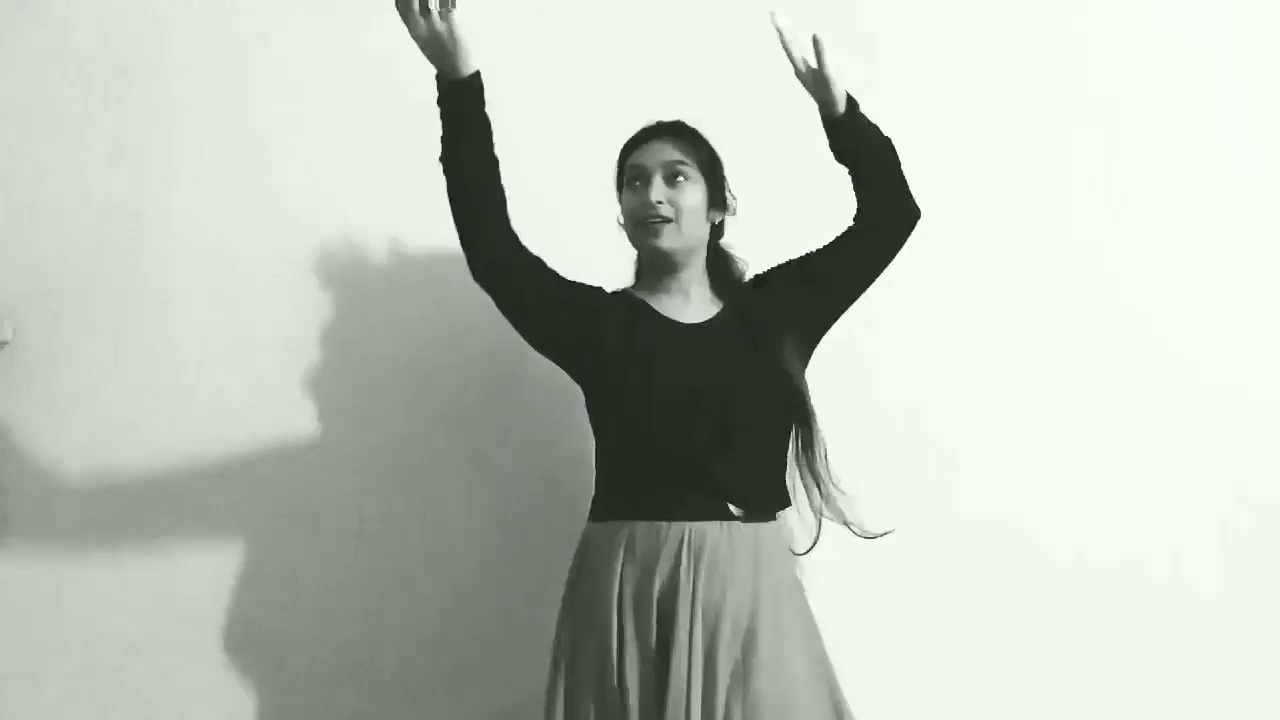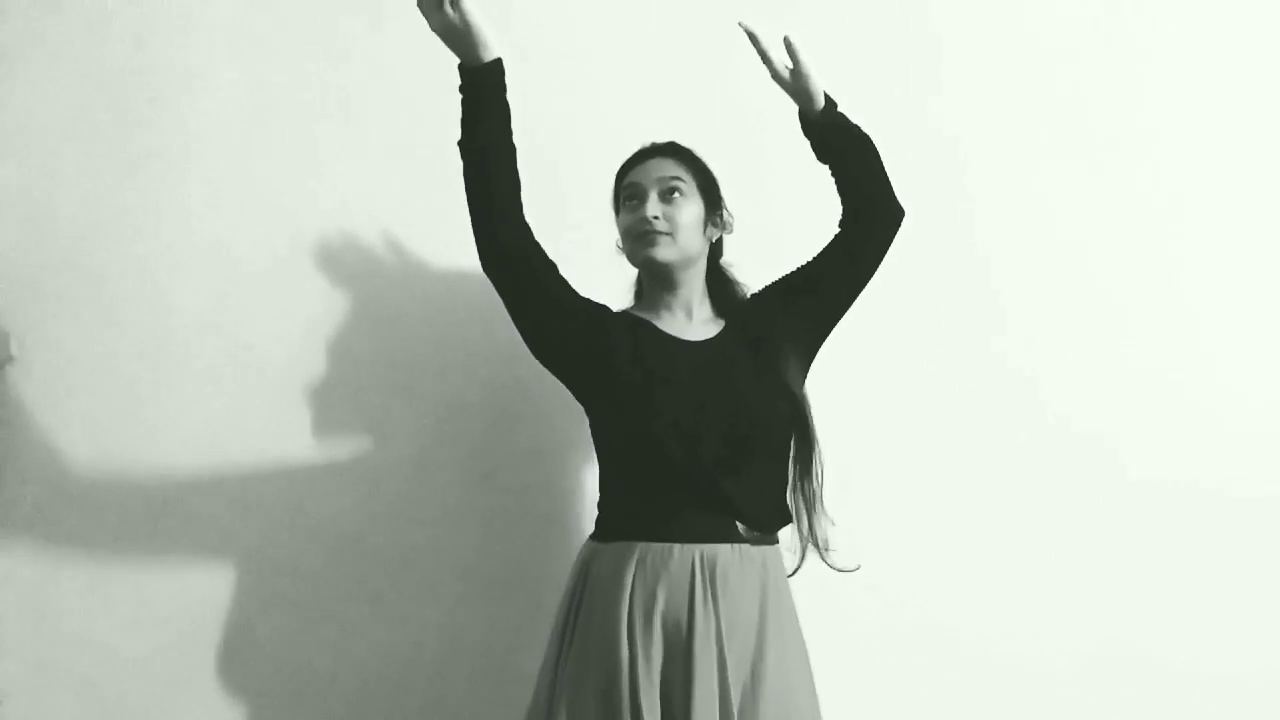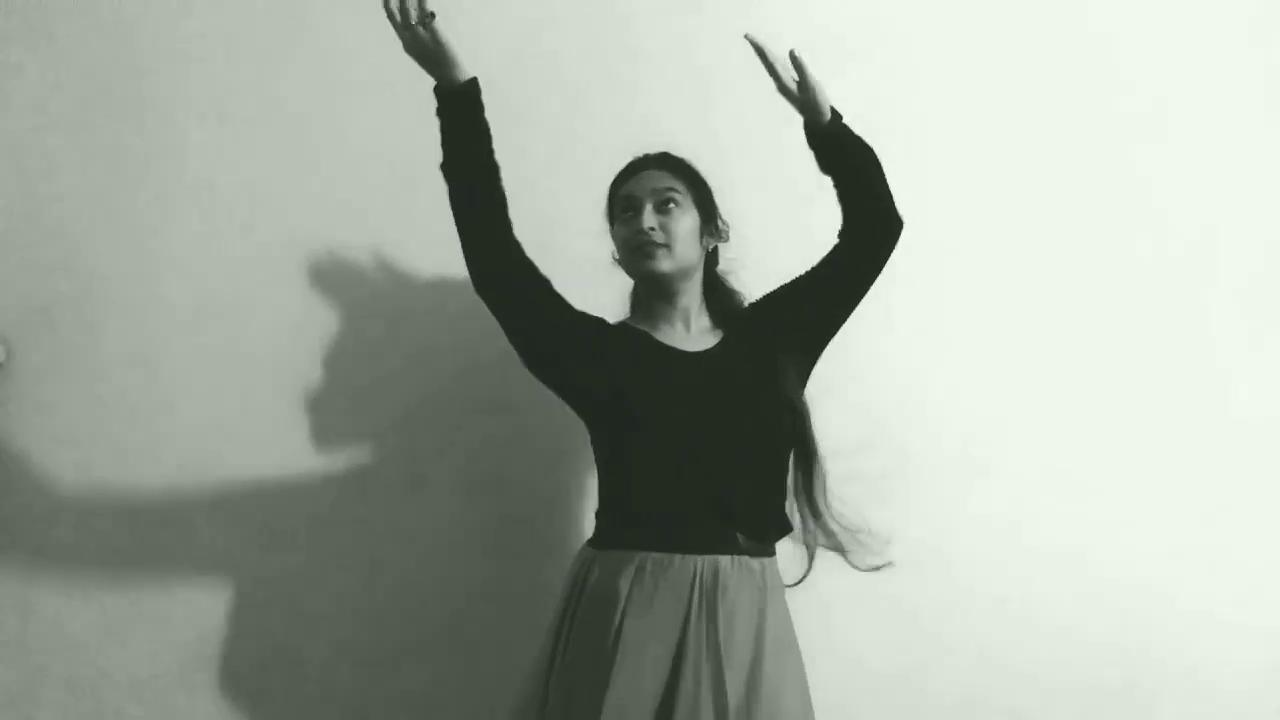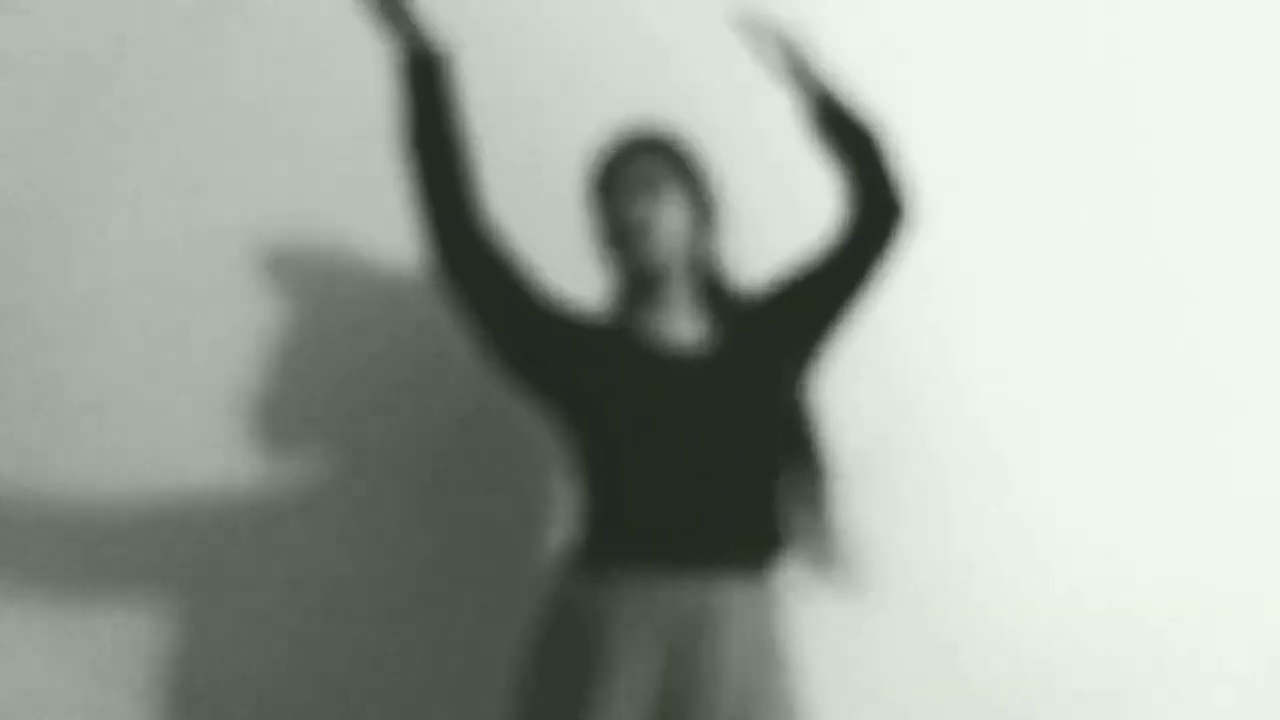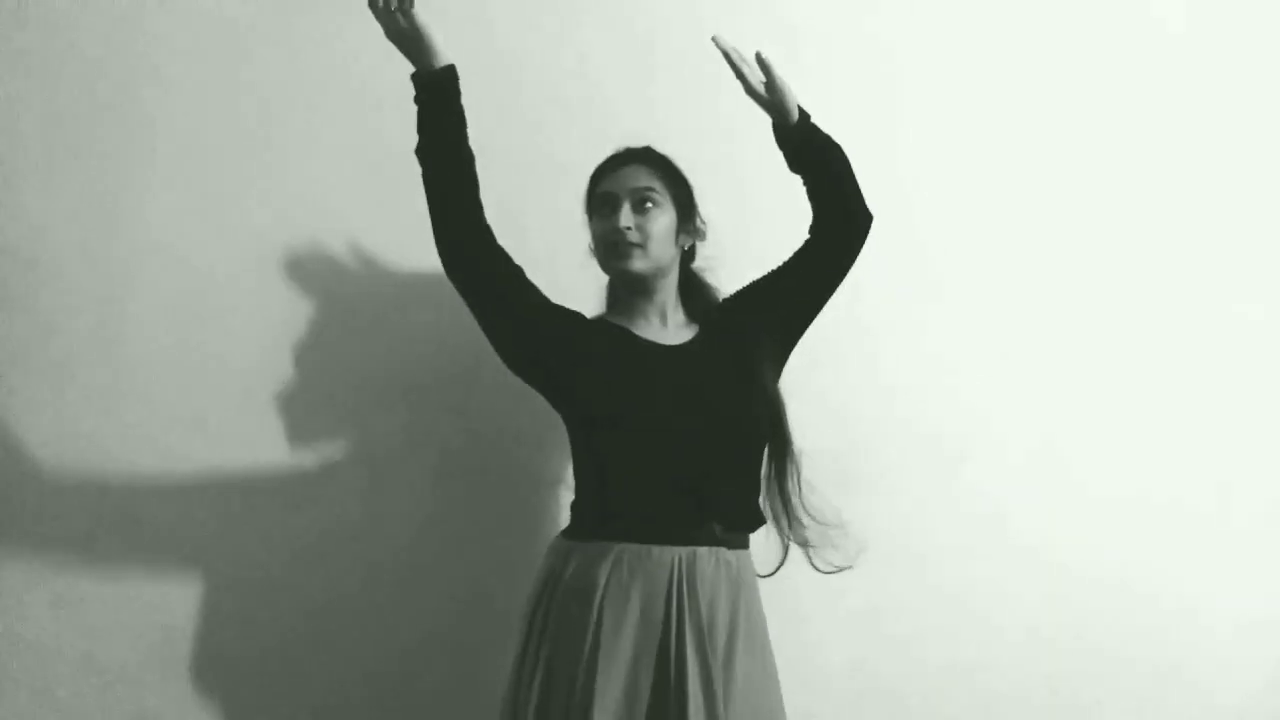
dt=0.7s
person 1, frame 1
left shoulder: (775, 309)
right shoulder: (597, 320)
left elbow: (891, 213)
right elbow: (490, 246)
left wrist: (836, 106)
right wrist: (460, 82)
left hip: (748, 584)
right hip: (630, 585)
person 1, frame 2
left shoulder: (773, 327)
right shoulder: (600, 340)
left elbow: (876, 216)
right elbow: (503, 238)
left wrist: (815, 109)
right wrist: (482, 72)
left hip: (747, 604)
right hip: (631, 600)
person 1, frame 3
left shoulder: (771, 337)
right shoulder: (596, 351)
left elbow: (874, 228)
right elbow: (493, 254)
left wrist: (820, 119)
right wrist: (456, 90)
left hip: (744, 613)
right hip: (626, 607)
person 1, frame 4
left shoulder: (769, 335)
right shoulder: (578, 349)
left elbow: (878, 212)
right elbow: (463, 239)
left wrist: (818, 96)
right wrist: (424, 65)
left hip: (734, 634)
right hip: (611, 628)
person 1, frame 5
left shoulder: (745, 330)
right shoulder: (571, 344)
left elbow: (845, 221)
right elbow: (465, 240)
left wrist: (788, 119)
right wrist: (434, 77)
left hip: (714, 601)
right hip: (597, 596)
